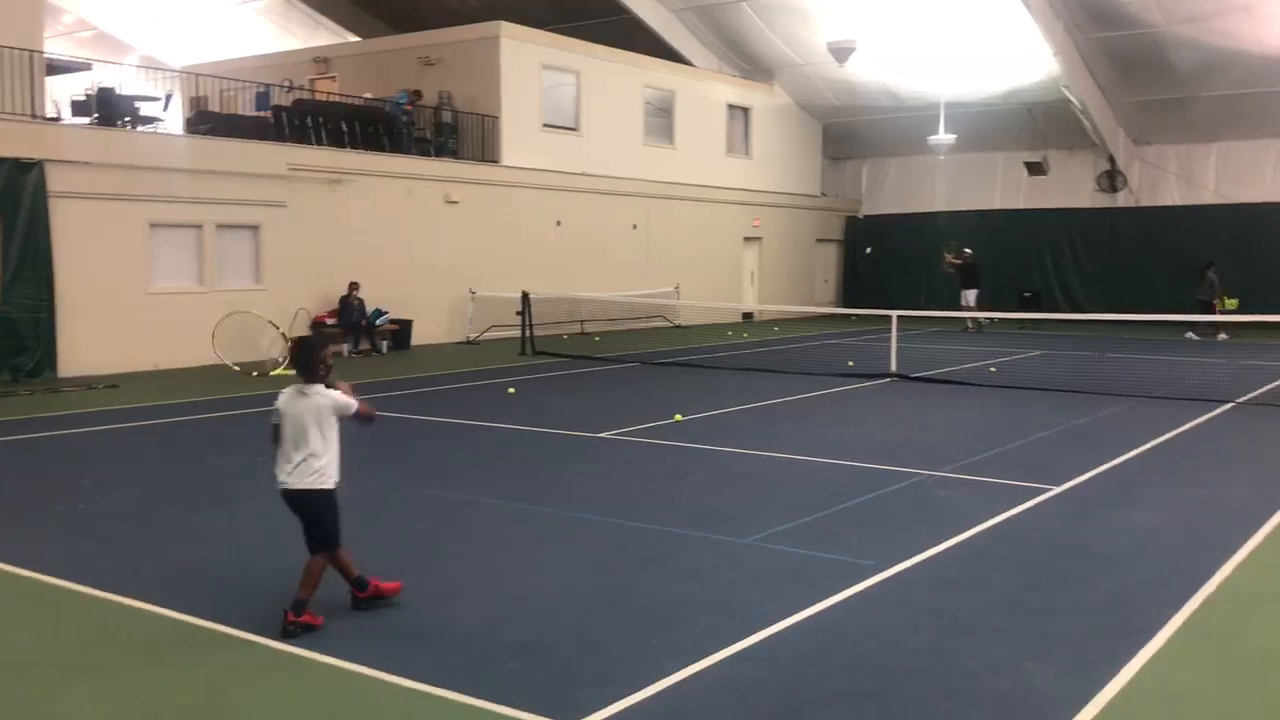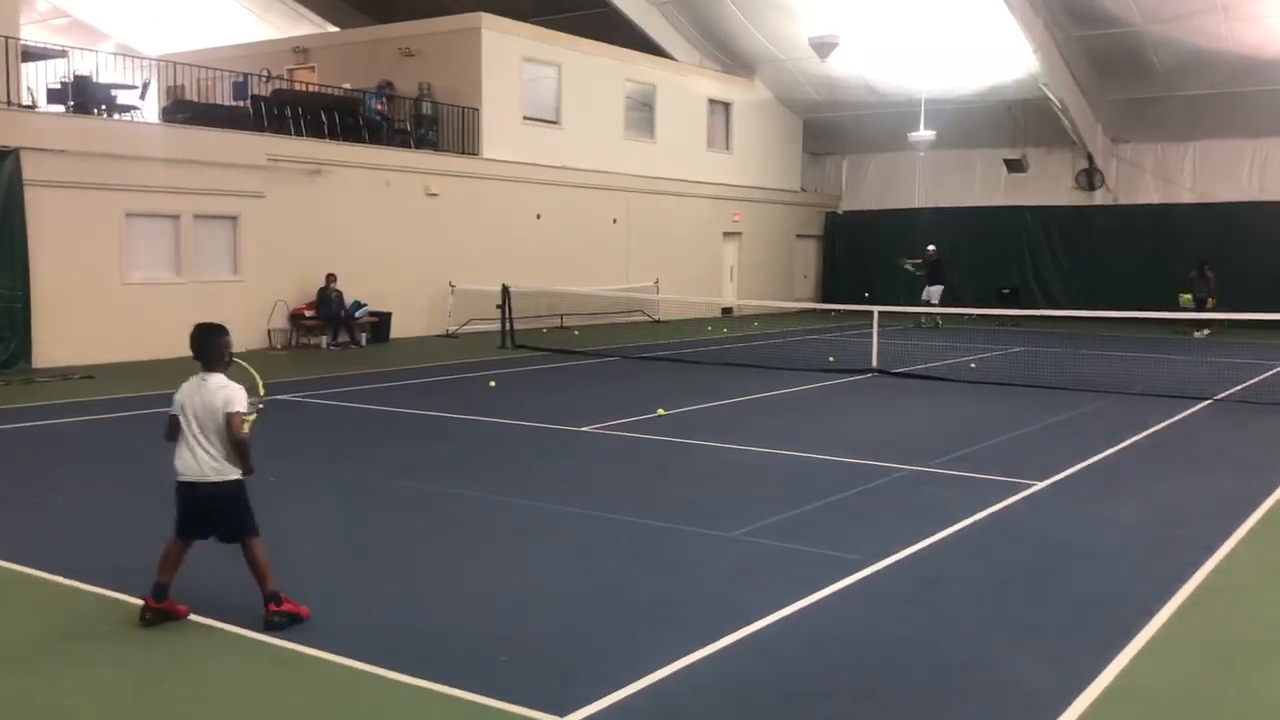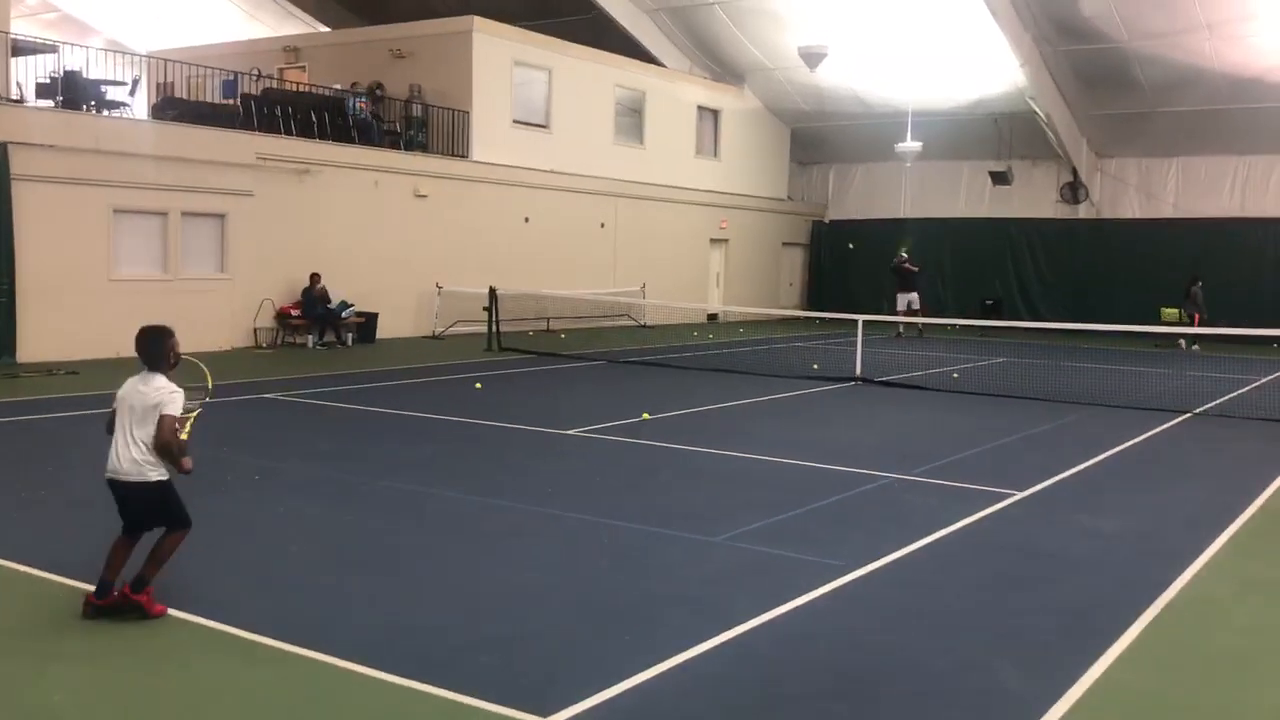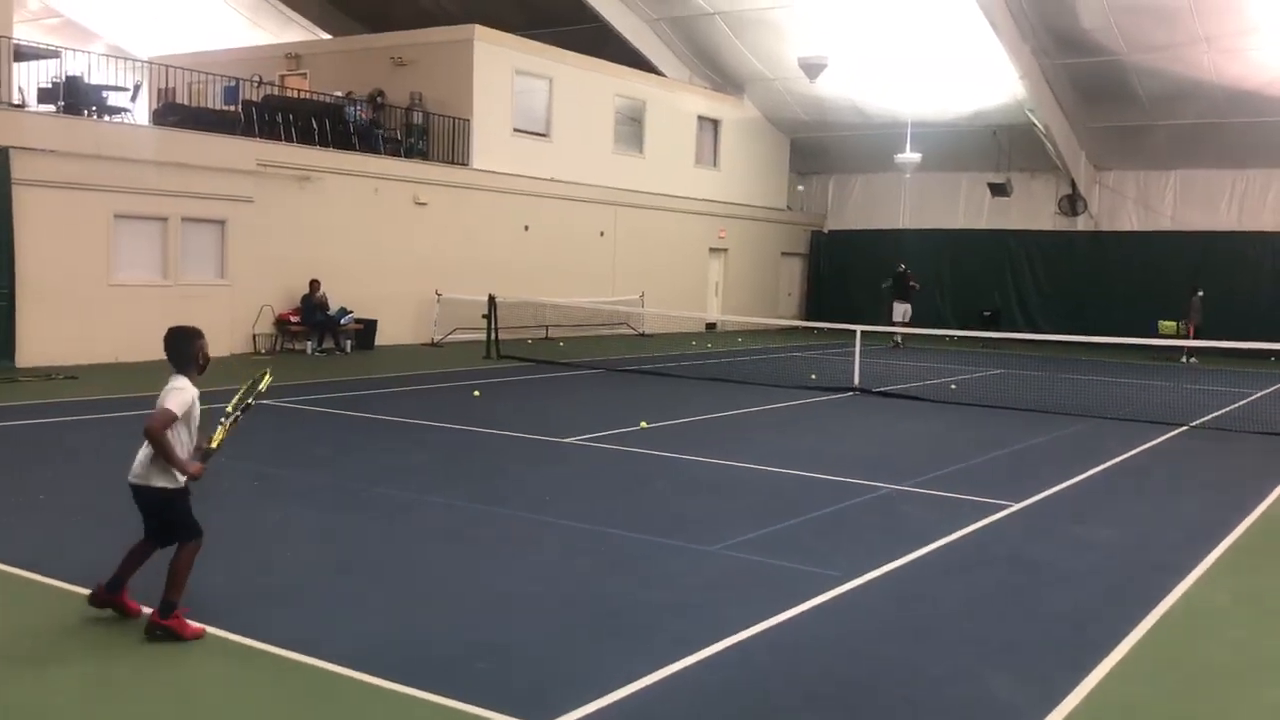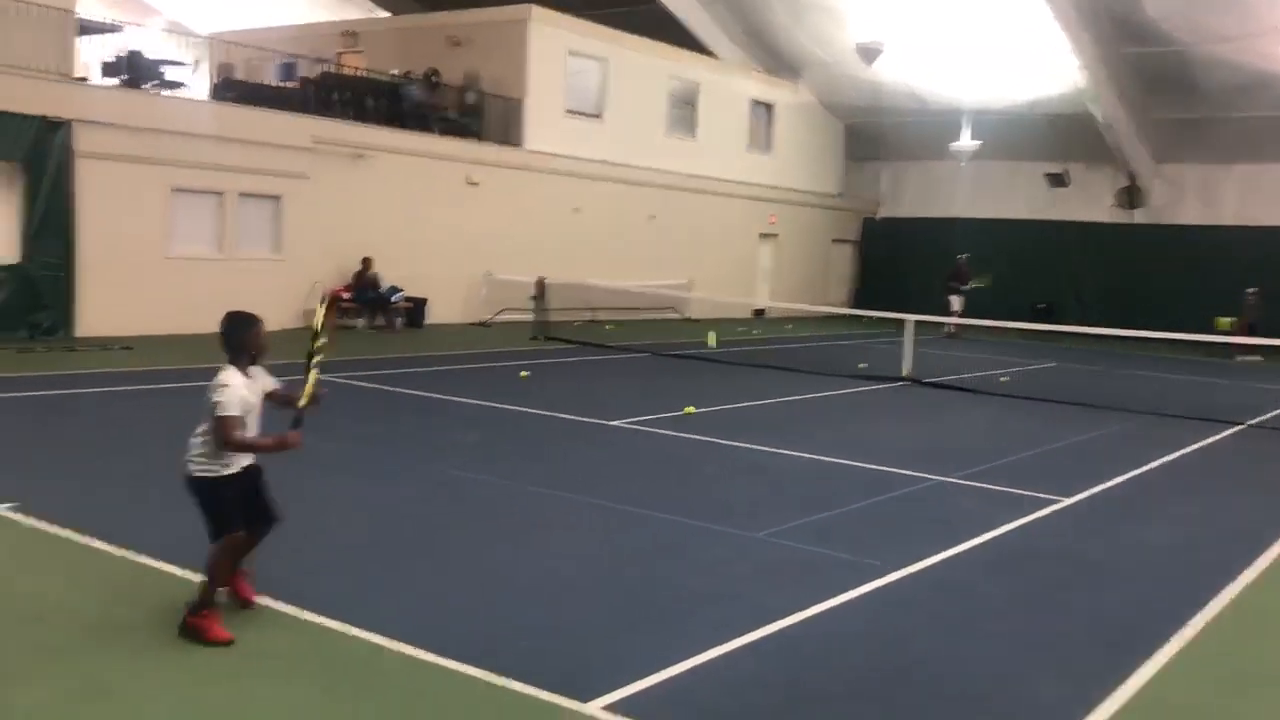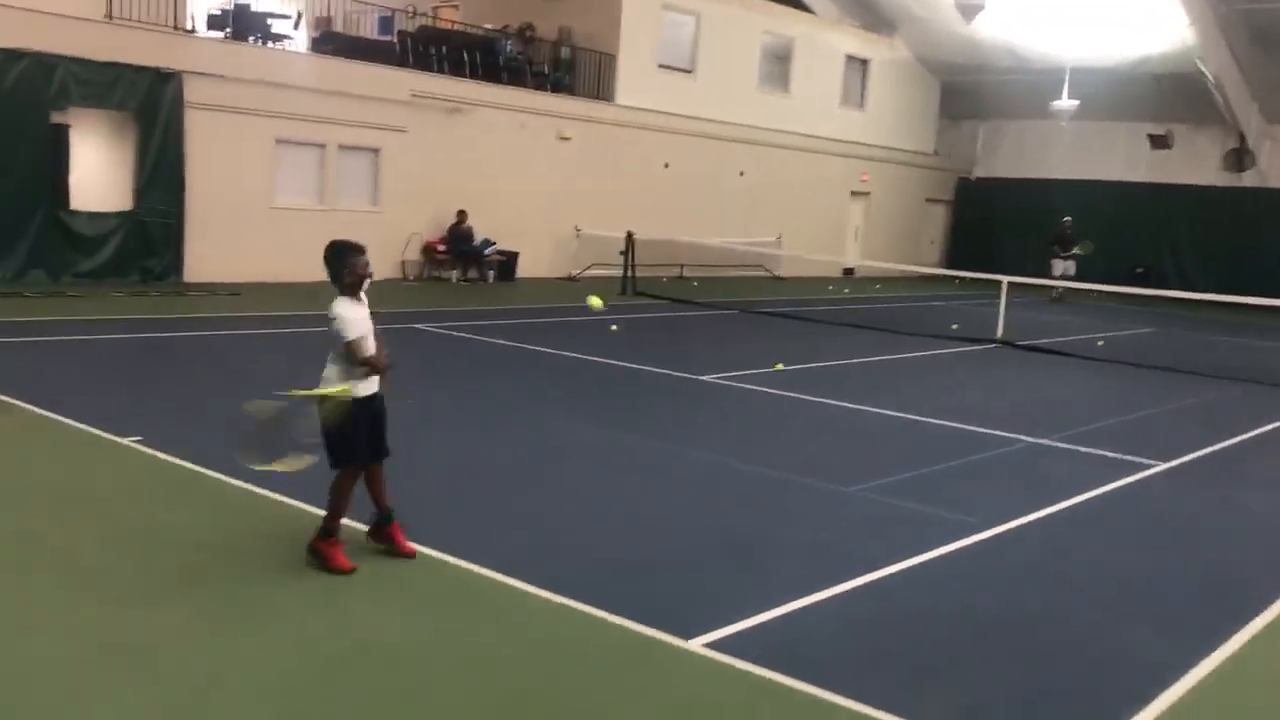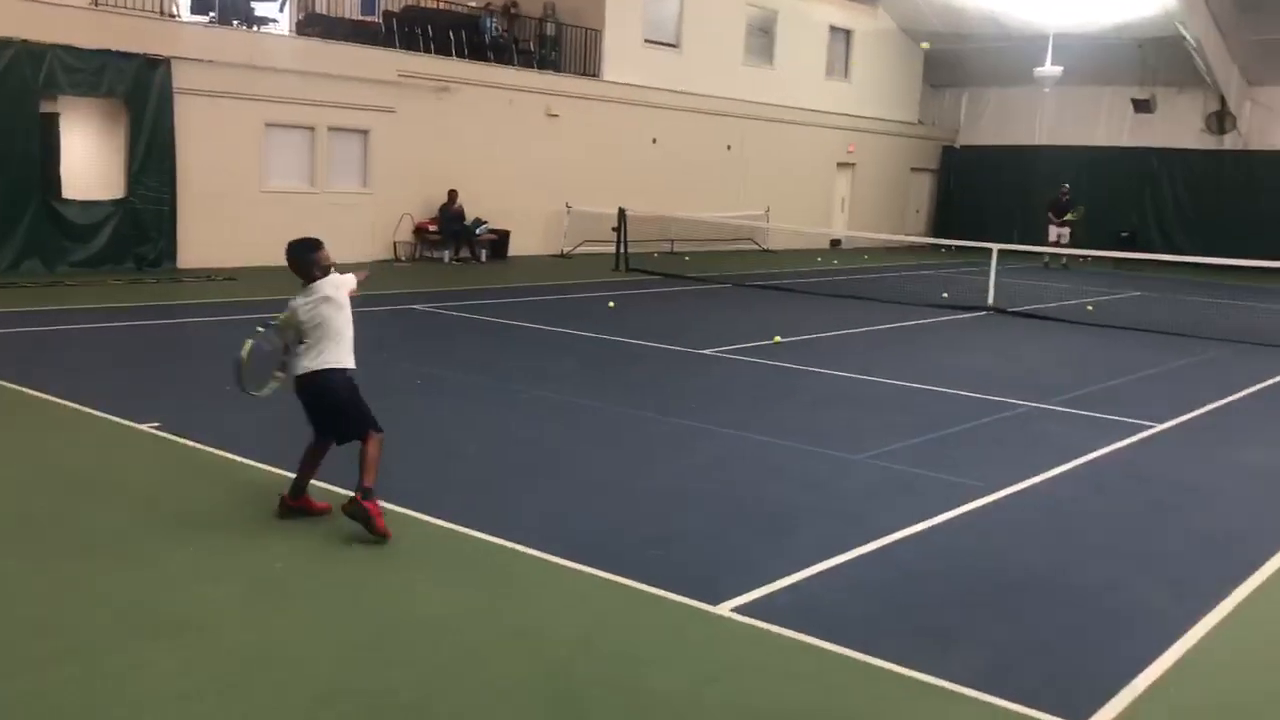
dt=0.5s
person 1, frame 1
left shoulder: (283, 399)
right shoulder: (333, 399)
left elbow: (277, 440)
right elbow: (369, 413)
right wrist: (347, 392)
left hip: (289, 484)
right hip: (317, 486)
left knee: (329, 539)
right knee: (323, 546)
left ankle: (364, 587)
right ankle: (298, 614)
person 1, frame 2
left shoulder: (184, 390)
right shoulder: (232, 391)
left elbow: (171, 433)
right elbow: (237, 435)
right wrist: (244, 463)
left hip: (188, 479)
right hip: (223, 478)
left knee: (183, 536)
right knee: (249, 538)
left ankle: (157, 601)
right ankle: (276, 604)
person 1, frame 3
left shoulder: (129, 385)
right shoulder: (171, 392)
left elbow: (112, 427)
right elbow: (163, 440)
right wrist: (180, 463)
left hip: (117, 473)
right hip: (147, 477)
left knee: (132, 531)
right knee: (179, 526)
left ankle: (101, 596)
right ankle: (137, 589)
person 1, frame 4
left shoulder: (176, 387)
right shoulder: (184, 392)
right elbow: (152, 428)
left wrist: (195, 447)
right wrist: (183, 466)
left hip: (148, 478)
right hip: (160, 482)
left knee: (155, 537)
right knee: (191, 540)
left ankle: (112, 591)
right ankle: (166, 617)
person 1, frame 5
left shoulder: (253, 373)
right shoulder: (227, 386)
left elbow: (276, 394)
right elbow: (227, 441)
left wrist: (297, 399)
right wrist: (275, 444)
left hip: (242, 467)
right hip: (210, 472)
left knee: (264, 521)
right knee: (231, 536)
left ankle: (230, 574)
right ankle: (198, 615)
person 1, frame 6
left shoulder: (359, 299)
right shoulder: (345, 313)
right elbow: (369, 362)
left wrist: (377, 352)
left hip: (367, 394)
right hip: (343, 399)
left knee: (374, 459)
right knee: (352, 466)
left ankle: (385, 525)
right ankle: (326, 539)
person 1, frame 7
left shoulder: (294, 307)
right shoulder: (335, 285)
right elbow: (362, 274)
left hip: (305, 378)
right hip: (334, 375)
left knee: (324, 438)
right knee: (372, 434)
left ankle: (294, 497)
right ankle: (364, 498)
